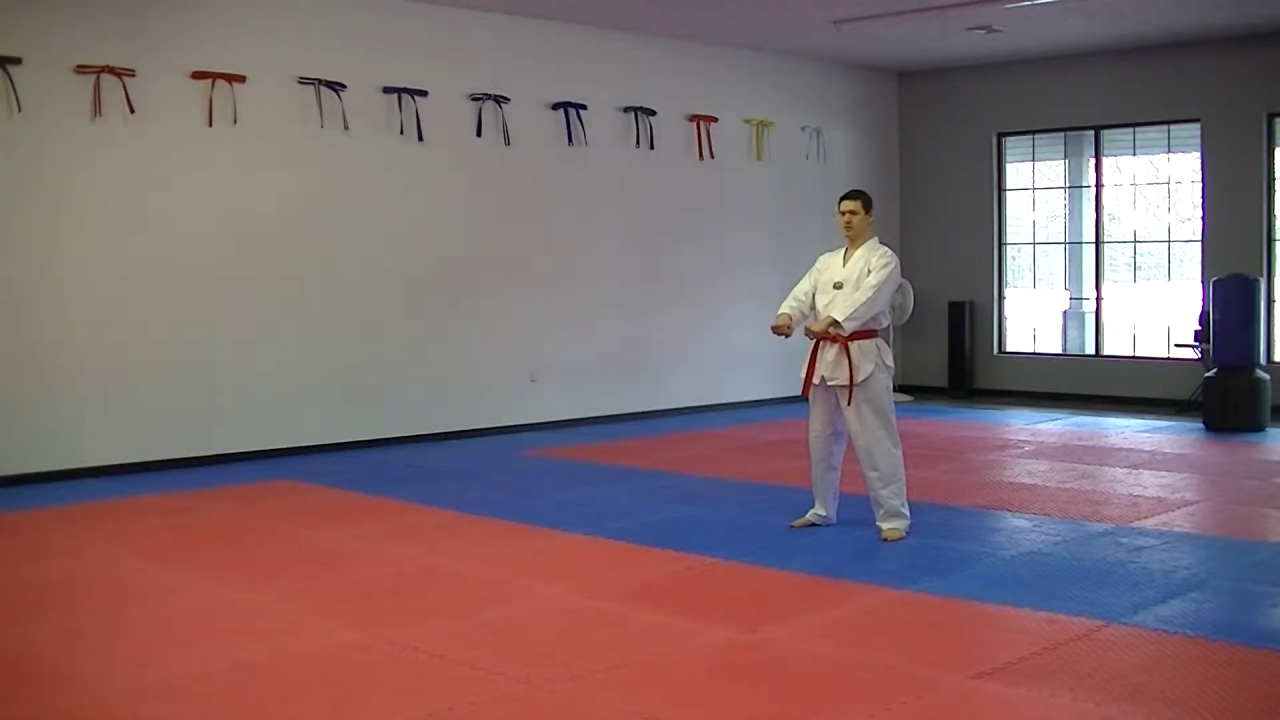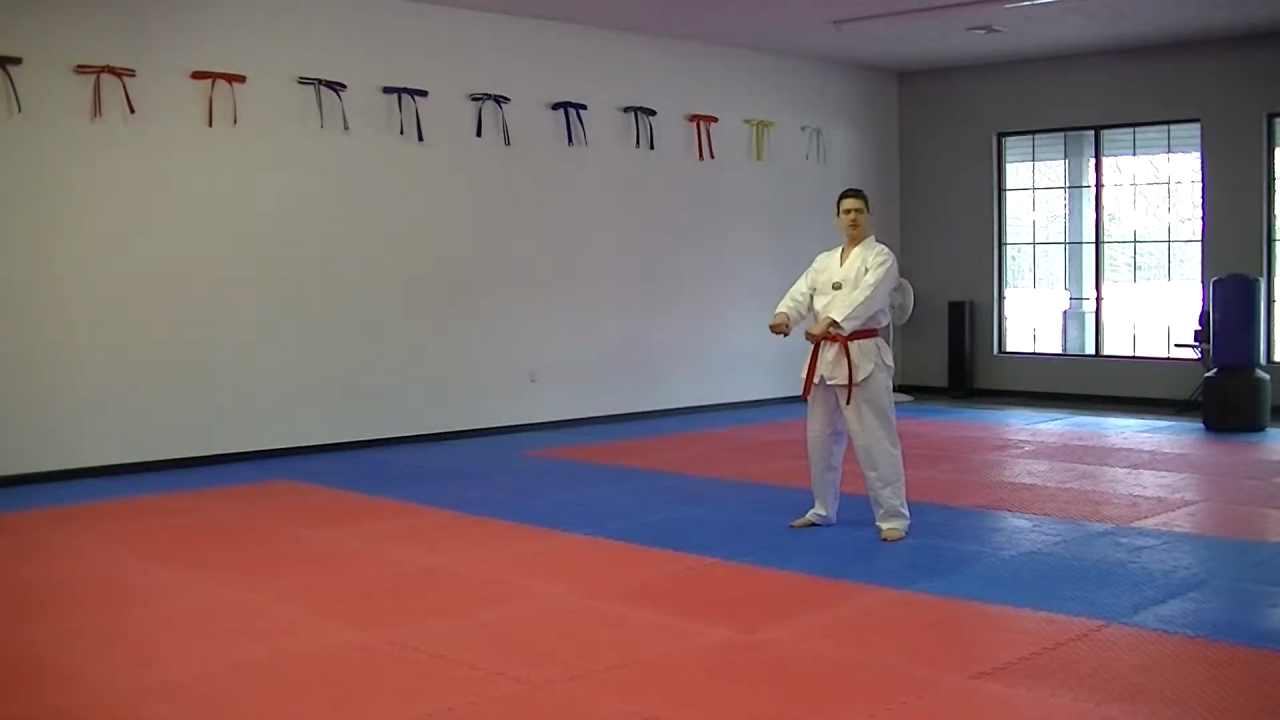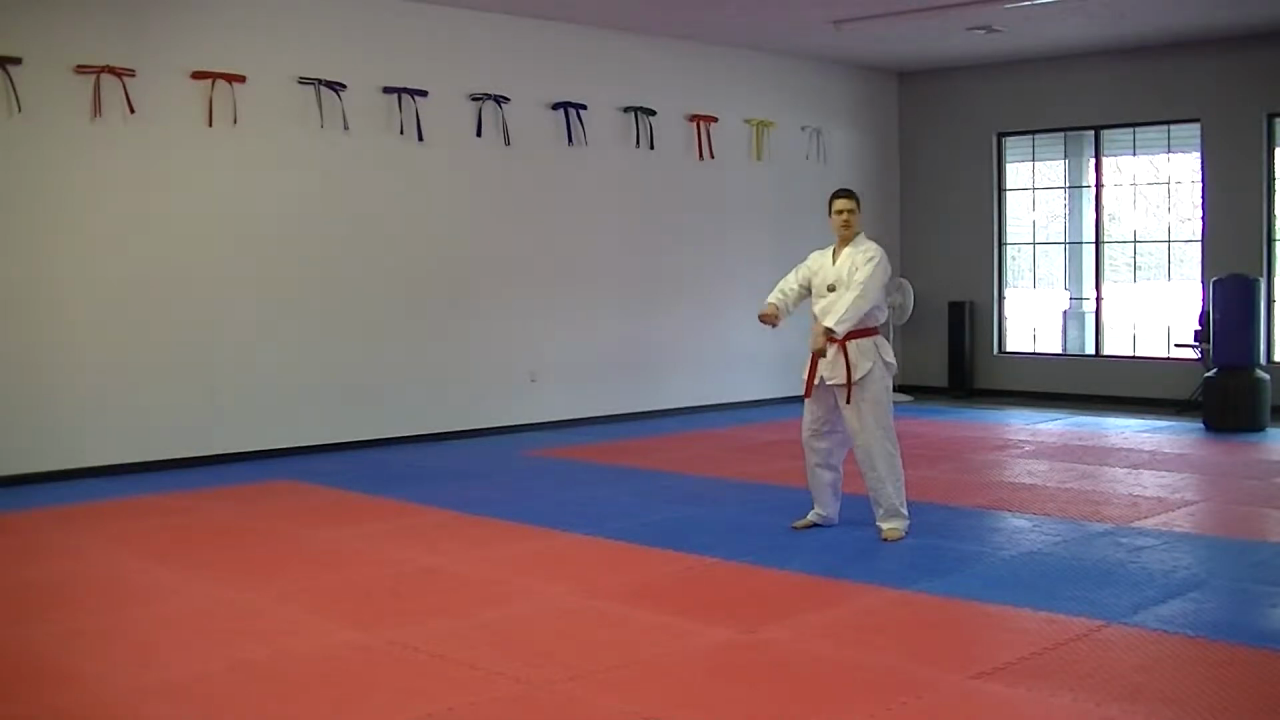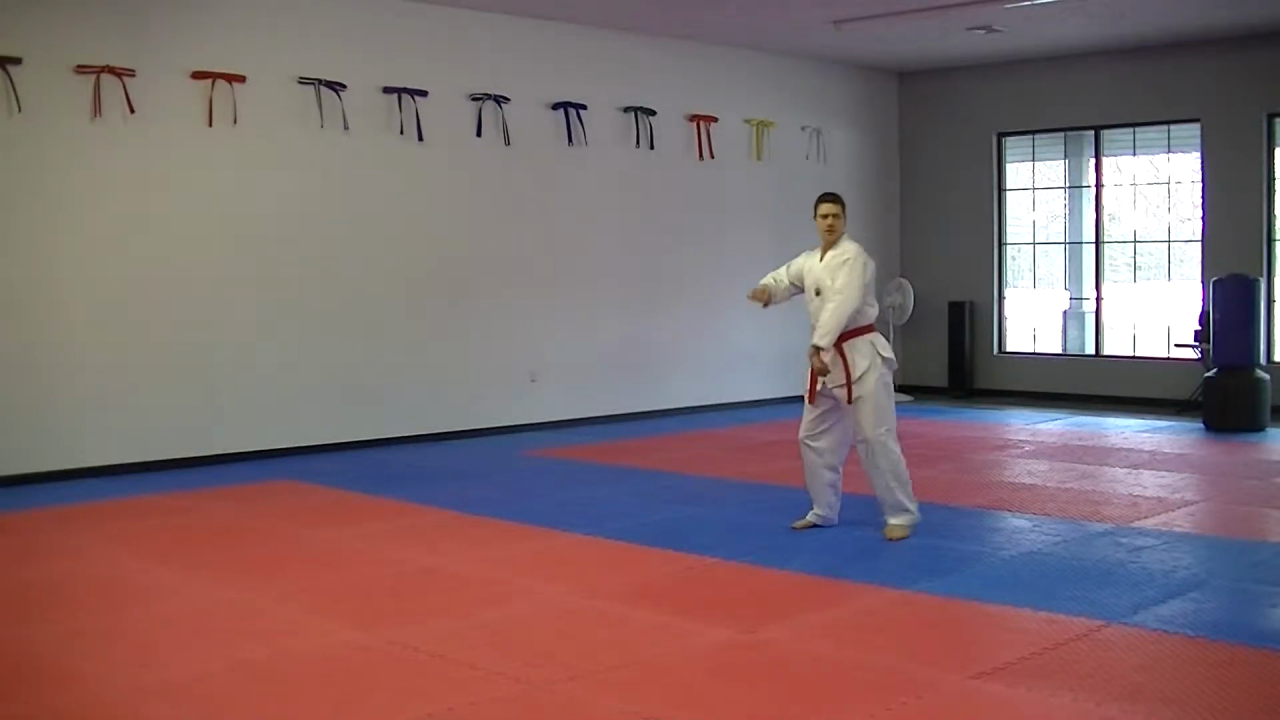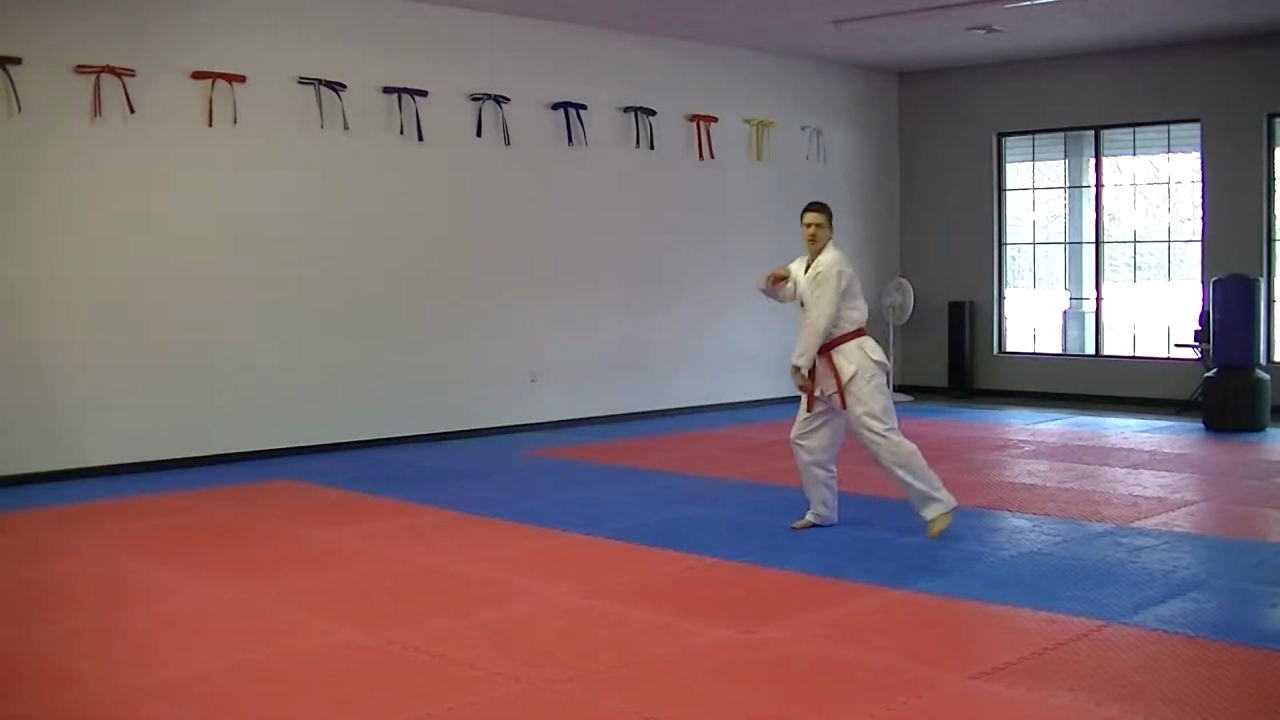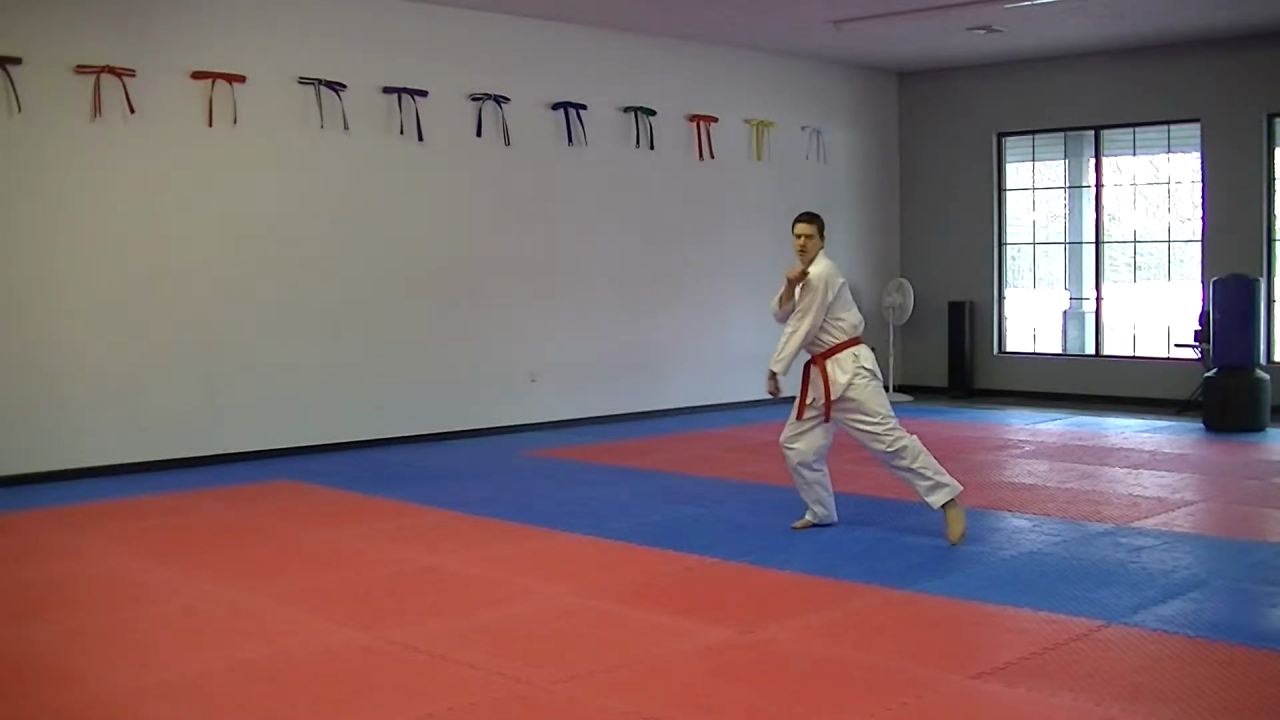
dt=0.1s
person 1, frame 1
left shoulder: (883, 259)
right shoulder: (826, 261)
left elbow: (866, 298)
right elbow: (803, 293)
left wrist: (828, 321)
right wrist: (785, 316)
left hip: (862, 357)
right hip: (825, 357)
left knee: (875, 440)
right knee: (822, 437)
left ankle: (893, 517)
right ankle: (823, 510)
person 1, frame 2
left shoulder: (881, 257)
right shoulder: (824, 260)
left elbow: (865, 297)
right elbow: (801, 293)
left wrist: (827, 322)
right wrist: (783, 315)
left hip: (862, 357)
right hip: (826, 357)
left knee: (875, 440)
right knee: (821, 437)
left ankle: (893, 517)
right ankle: (823, 510)
person 1, frame 3
left shoulder: (870, 255)
right shoulder: (818, 260)
left elbow: (856, 299)
right elbow: (791, 288)
left wrist: (825, 331)
right wrist: (774, 307)
left hip: (863, 356)
right hip: (828, 356)
left knee: (873, 439)
right knee: (818, 437)
left ankle: (893, 518)
right ankle: (824, 511)
person 1, frame 4
left shoulder: (852, 256)
right shoulder: (808, 261)
left elbow: (840, 304)
right elbow: (781, 280)
left wrist: (819, 348)
right wrist: (765, 290)
left hip: (861, 355)
right hip: (828, 358)
left knee: (875, 436)
right knee: (814, 438)
left ankle: (900, 514)
right ankle: (824, 511)
person 1, frame 5
left shoulder: (831, 265)
right shoulder: (803, 266)
left elbow: (818, 321)
right elbow: (777, 294)
left wrist: (799, 365)
right wrist: (774, 280)
left hip: (854, 361)
right hip: (827, 366)
left knee: (882, 434)
right knee: (806, 440)
left ankle: (937, 506)
right ankle: (822, 511)
person 1, frame 6
left shoulder: (824, 274)
right shoulder: (802, 276)
left elbow: (801, 327)
right elbow: (782, 316)
left wrist: (775, 371)
right wrist: (789, 287)
left hip: (849, 368)
right hip: (822, 372)
left knee: (886, 435)
right knee: (795, 443)
left ankle: (947, 498)
right ankle: (821, 512)
